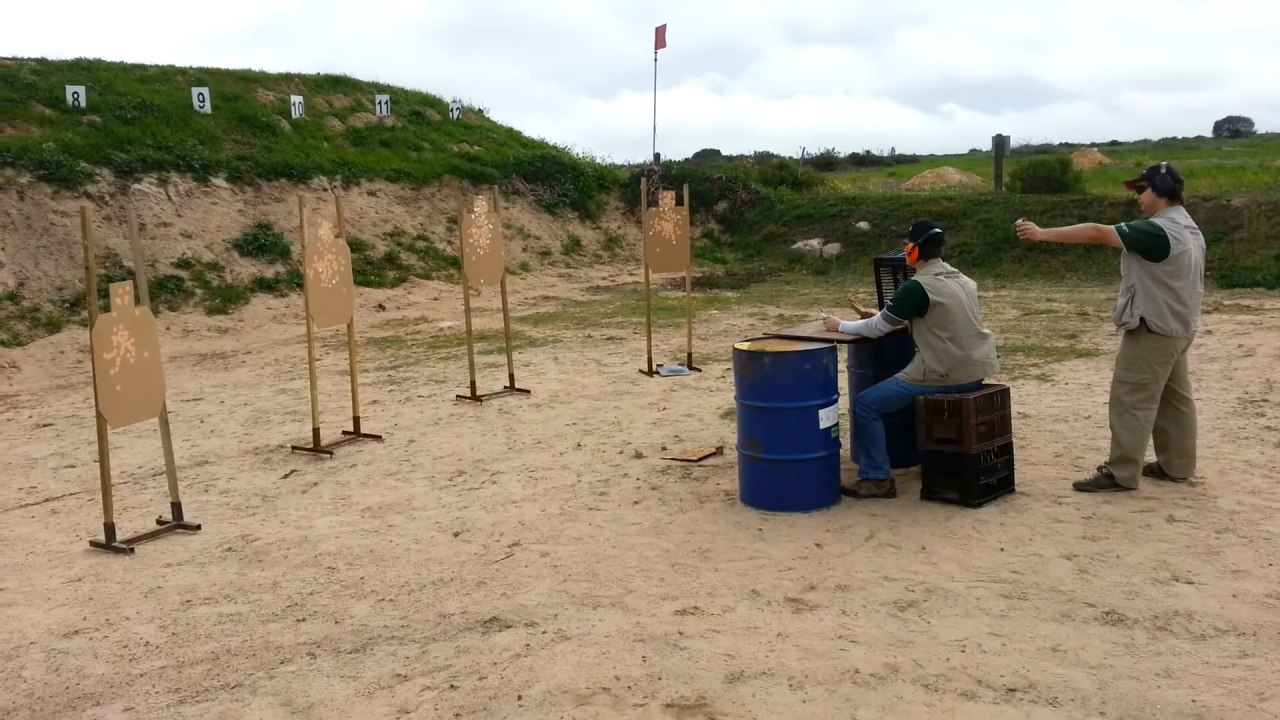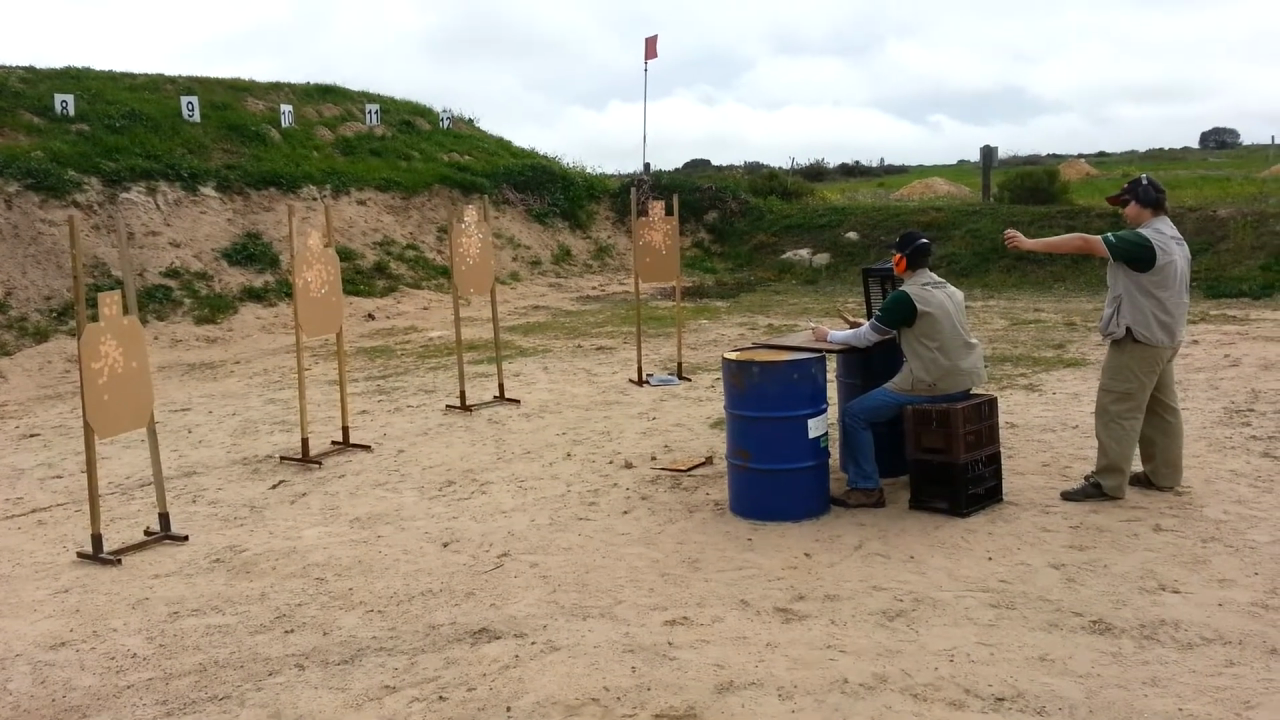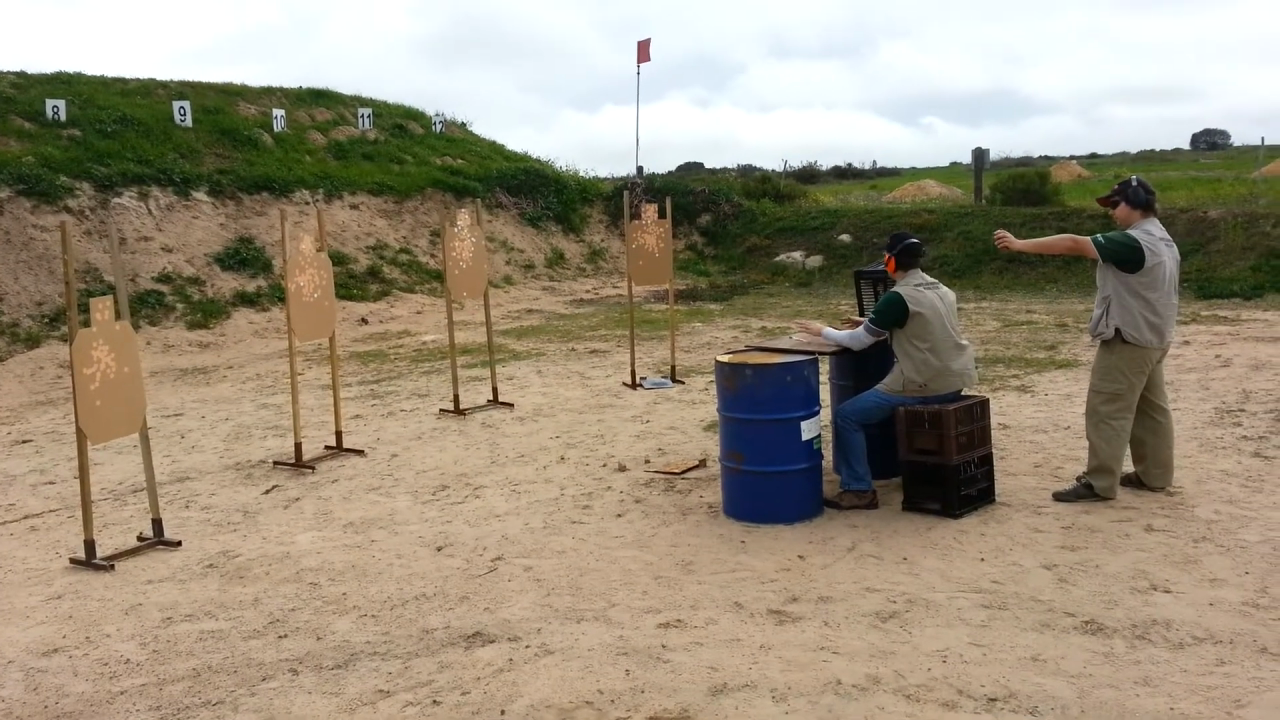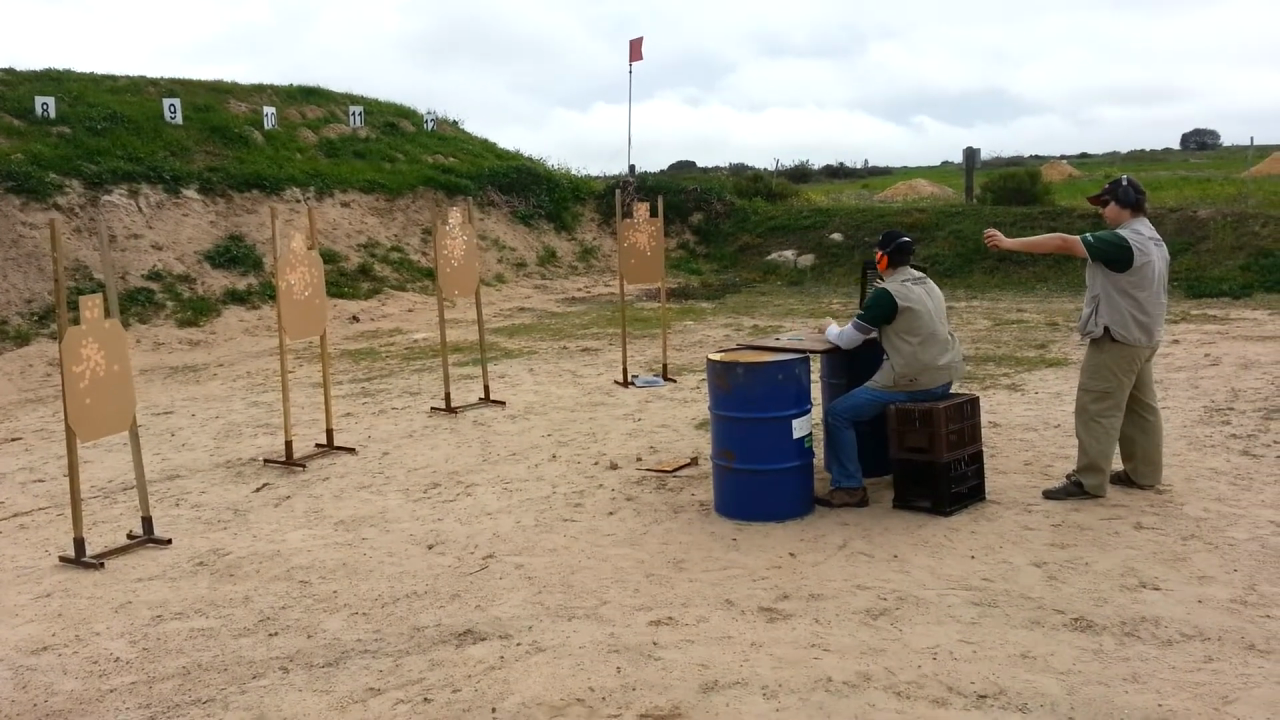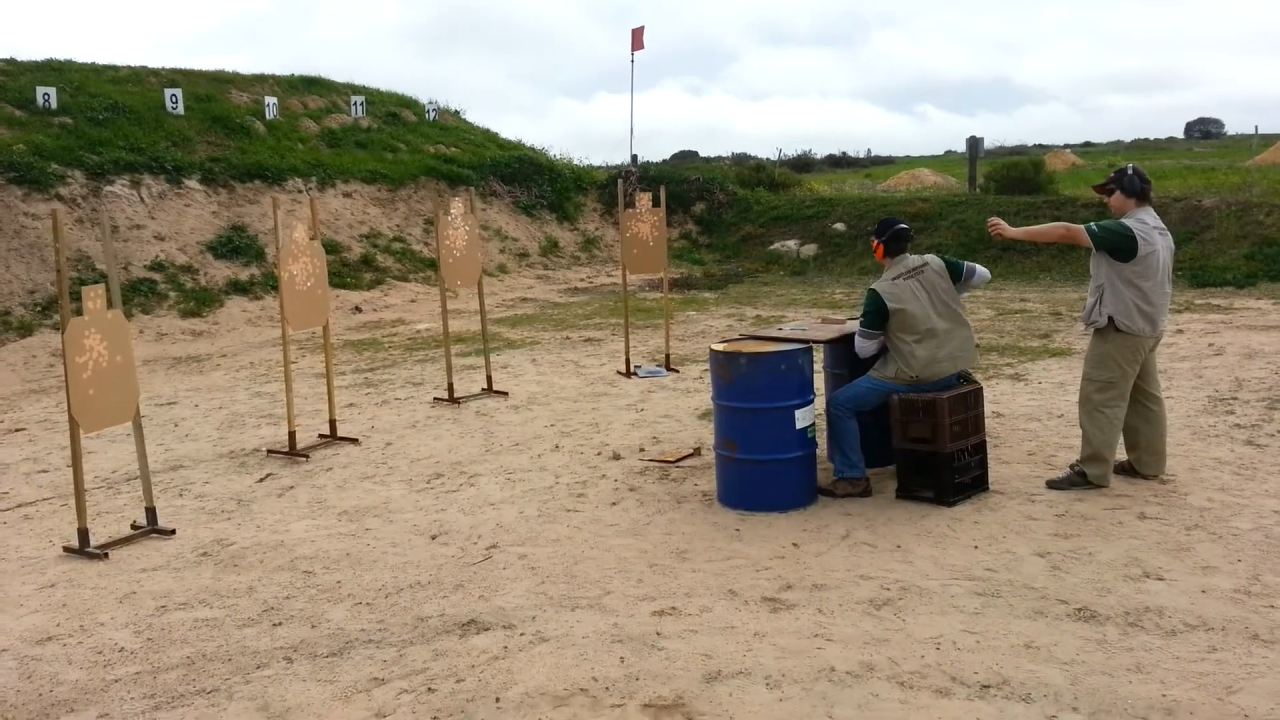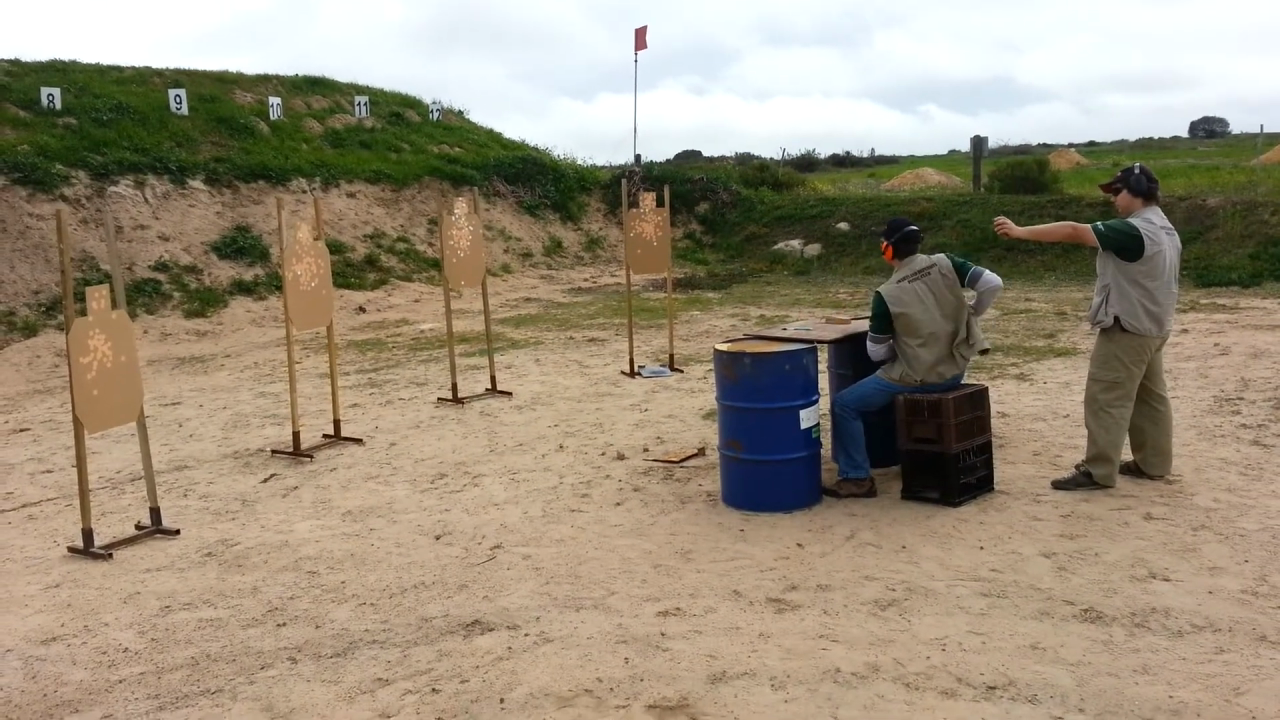
dt=0.4s
person 1, frame 1
left shoulder: (1158, 230)
right shoulder: (1188, 229)
left elbow: (1097, 233)
left wrist: (1043, 234)
left hip: (1153, 329)
right hip: (1177, 327)
left knee: (1132, 400)
right knee: (1174, 397)
left ankle: (1121, 473)
right ankle: (1176, 464)
person 1, frame 2
left shoulder: (1144, 240)
right shoulder: (1173, 239)
left elbow: (1083, 243)
left wrist: (1029, 244)
left hip: (1139, 340)
right hip: (1162, 338)
left knee: (1118, 410)
right knee: (1160, 407)
left ankle: (1108, 482)
right ankle: (1163, 474)
person 1, frame 3
left shoulder: (1133, 242)
right shoulder: (1163, 241)
left elbow: (1073, 244)
left wrist: (1020, 244)
left hip: (1128, 340)
right hip: (1152, 338)
left knee: (1108, 410)
right knee: (1151, 408)
left ankle: (1099, 483)
right ankle: (1155, 474)
person 1, frame 4
left shoulder: (1122, 241)
right shoulder: (1153, 240)
left elbow: (1062, 243)
left wrist: (1009, 243)
left hip: (1117, 339)
right hip: (1141, 337)
left knee: (1097, 409)
right knee: (1140, 406)
left ankle: (1089, 480)
right ankle: (1144, 472)
person 1, frame 5
left shoulder: (1127, 230)
right shoulder: (1158, 230)
left elbow: (1067, 232)
left wrist: (1013, 232)
left hip: (1121, 329)
right hip: (1146, 327)
left knee: (1101, 398)
right knee: (1144, 396)
left ankle: (1093, 471)
right ankle: (1147, 462)
person 1, frame 6
left shoulder: (1133, 230)
right shoulder: (1165, 230)
left elbow: (1073, 232)
left wrist: (1019, 231)
left hip: (1127, 329)
right hip: (1152, 327)
left knee: (1107, 399)
right knee: (1150, 396)
left ankle: (1098, 471)
right ankle: (1153, 462)
person 2, frame 1
left shoulder: (917, 287)
right shoulder: (961, 280)
left elbow: (877, 329)
left wrist: (841, 325)
right wrist: (884, 316)
left hip: (944, 374)
right hip: (976, 370)
left knee: (865, 405)
left ankle: (877, 479)
person 2, frame 2
left shoulder: (905, 296)
right shoulder: (948, 289)
left elbow: (866, 338)
left wrist: (829, 335)
right wrist: (872, 326)
left hip: (933, 385)
right hip: (964, 380)
left knee: (854, 414)
left ankle: (866, 488)
person 2, frame 3
left shoulder: (897, 297)
right shoulder: (941, 290)
left elbow: (859, 342)
left wrist: (823, 331)
right wrist: (869, 323)
left hip: (924, 386)
right hip: (955, 382)
left knee: (846, 416)
left ankle: (859, 491)
person 2, frame 4
left shoulder: (885, 294)
right shoulder: (927, 283)
left elbow: (847, 340)
left wrist: (830, 327)
left hip: (911, 383)
right hip: (944, 379)
left knee: (837, 414)
left ankle: (849, 488)
person 2, frame 5
left shoulder: (881, 292)
right shoulder: (936, 264)
left elbow: (864, 349)
right elbow: (982, 275)
left hip: (913, 376)
right hip: (950, 370)
left knee: (839, 404)
left ankle: (852, 478)
person 2, frame 6
left shoulder: (887, 294)
right shoulder: (945, 264)
left elbow: (876, 353)
right elbow: (993, 283)
right wrist: (972, 312)
left hip: (917, 378)
right hip: (953, 372)
left knee: (844, 405)
left ankle: (857, 478)
